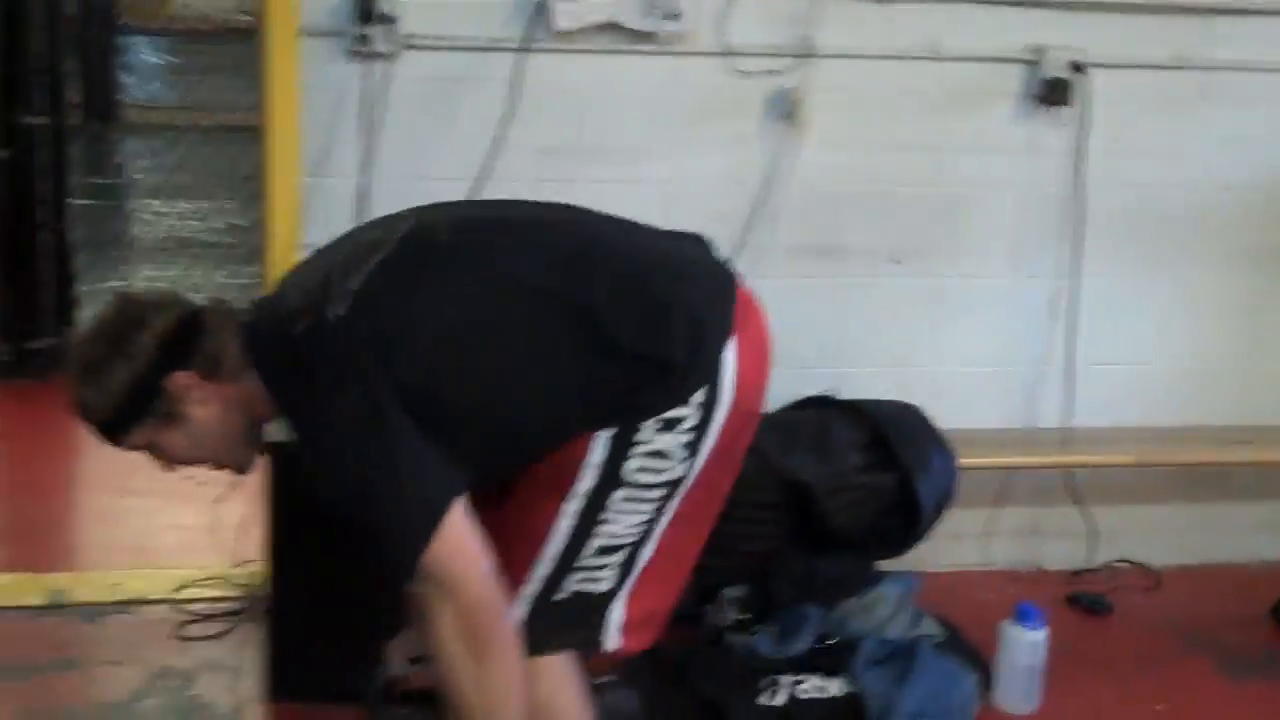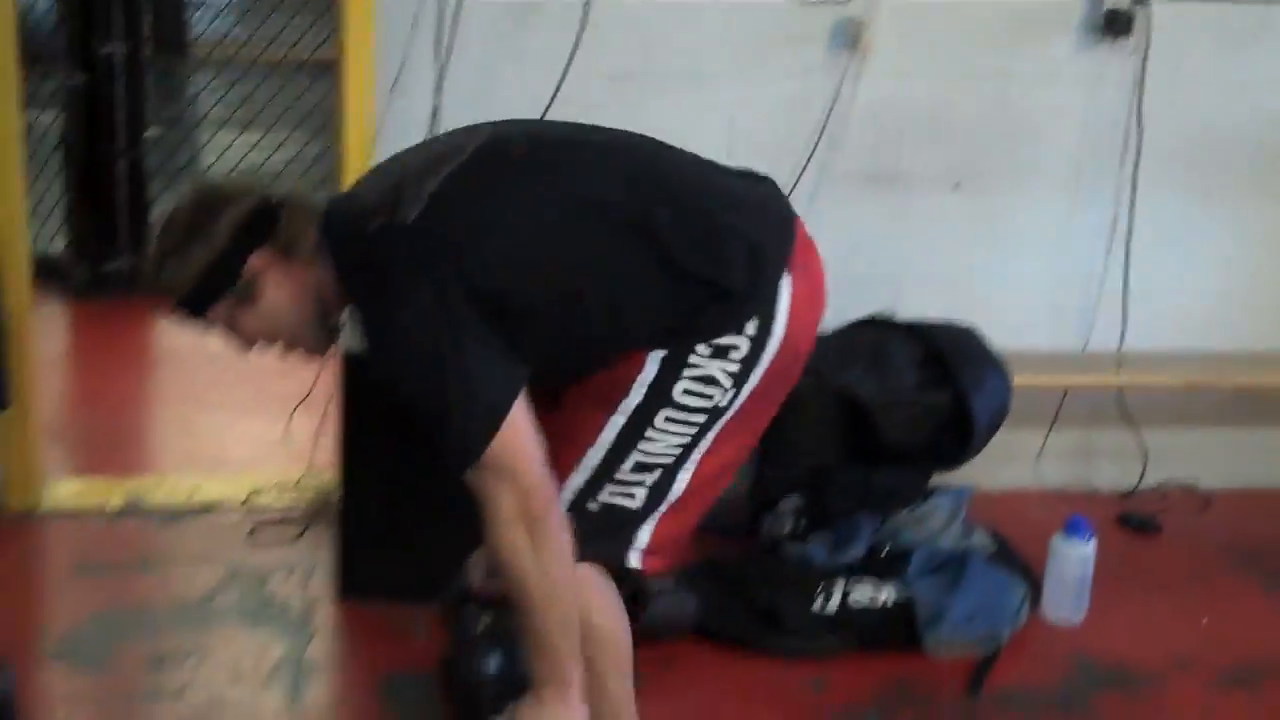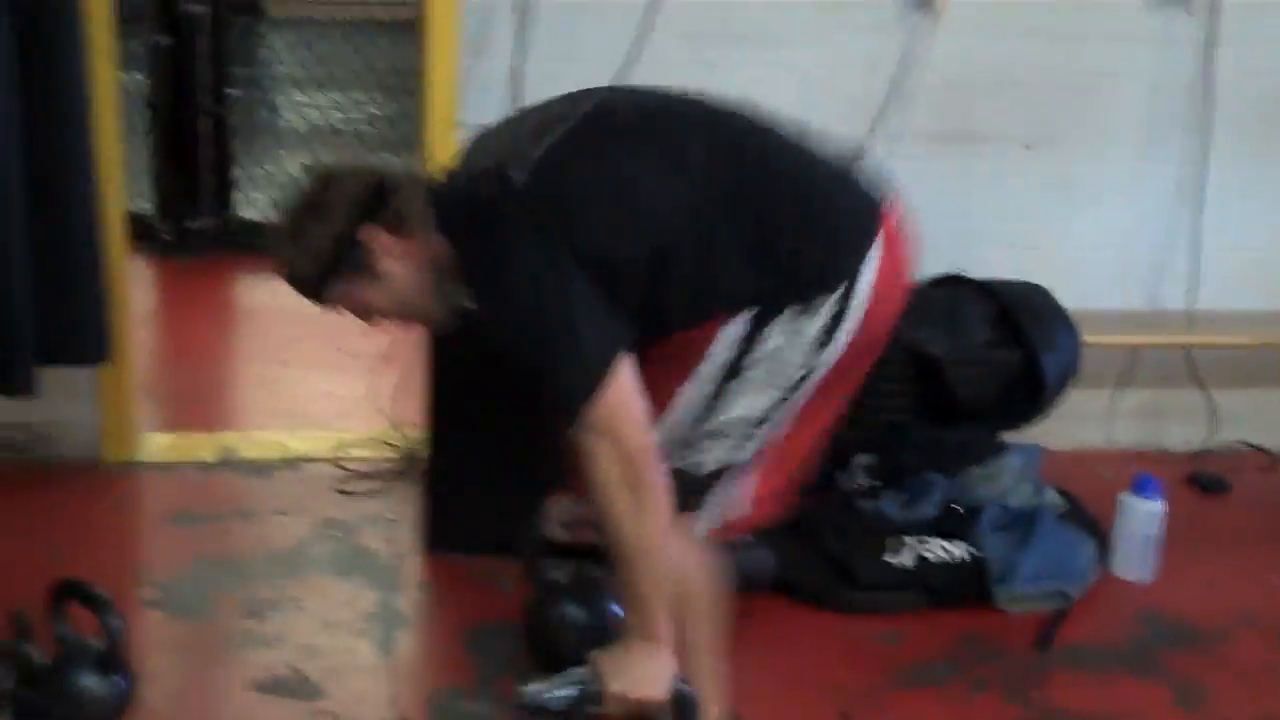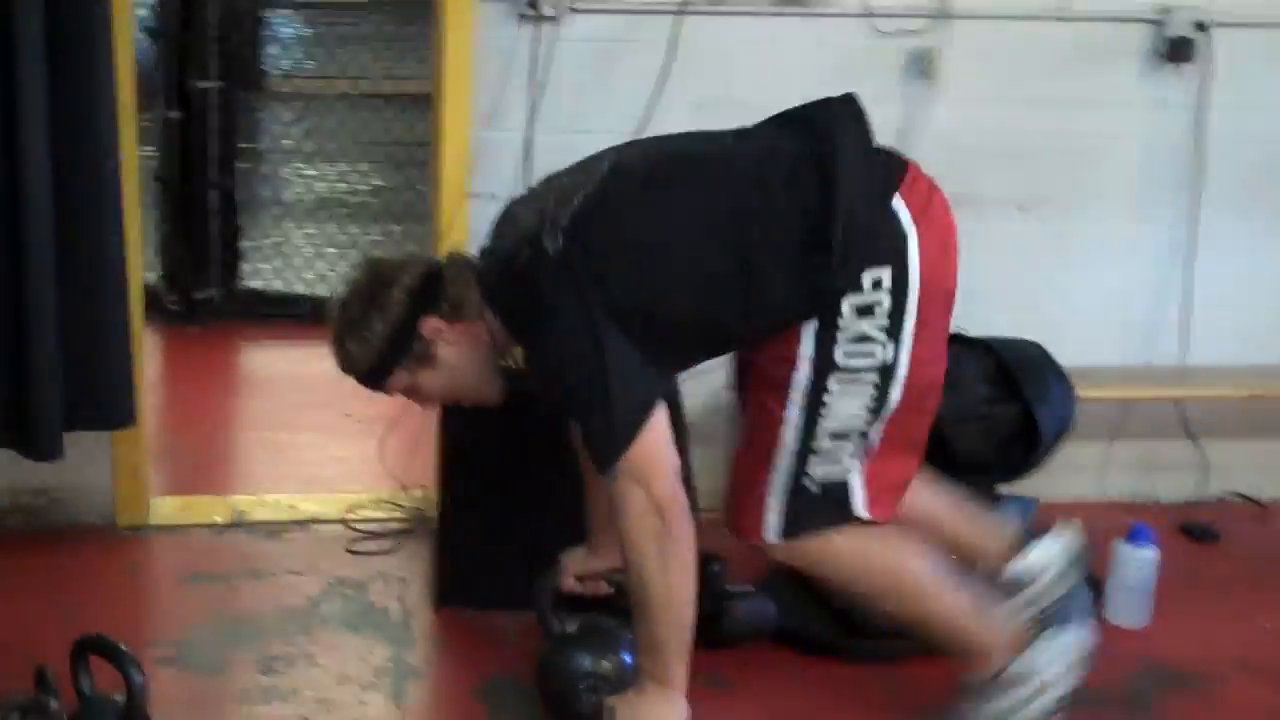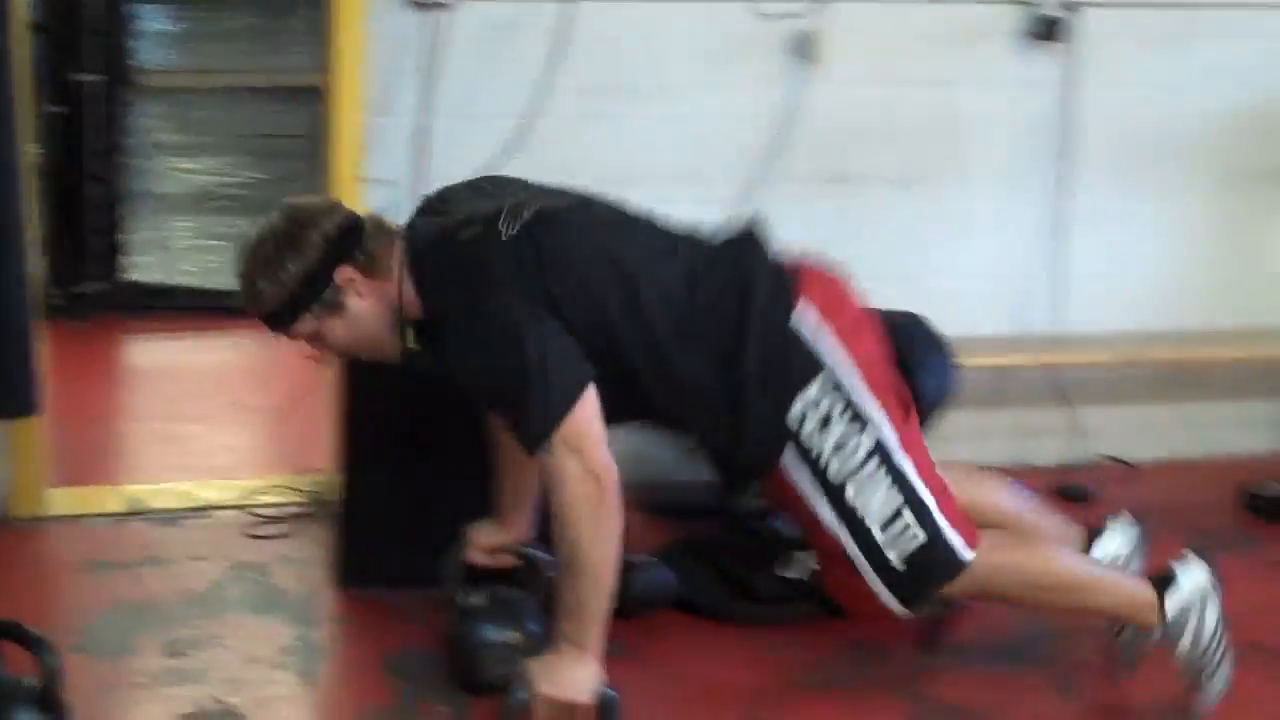
dt=0.2s
person 1, frame 1
left shoulder: (334, 394)
right shoulder: (297, 330)
left elbow: (466, 603)
left hip: (686, 363)
right hip: (665, 321)
left knee: (529, 632)
person 1, frame 2
left shoulder: (404, 290)
right shoulder: (370, 227)
left elbow: (519, 493)
left hip: (741, 297)
right hip: (721, 257)
left knee: (570, 539)
person 1, frame 3
left shoulder: (509, 253)
right shoulder: (486, 198)
left elbow: (625, 450)
left wrist: (650, 647)
left hip: (826, 266)
right hip: (809, 238)
left knee: (662, 487)
person 1, frame 4
left shoulder: (554, 307)
right shoulder: (519, 268)
left elbow: (654, 497)
right elbow: (611, 423)
right wrist: (606, 545)
left hip: (868, 238)
right hip: (847, 225)
left knee: (799, 521)
right knee: (829, 487)
left ankle: (1014, 652)
right ankle: (1026, 565)
person 1, frame 5
left shoulder: (481, 297)
right shoulder: (440, 244)
left elbow: (586, 472)
right elbow: (524, 396)
right wrist: (512, 519)
left hip: (780, 351)
right hip: (760, 329)
left knee: (931, 561)
right knee: (907, 512)
left ankle: (1163, 602)
right ankle: (1095, 544)
